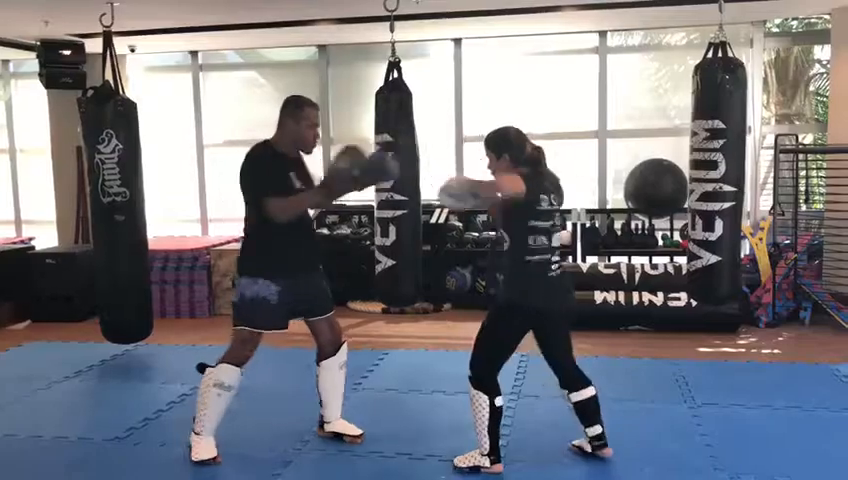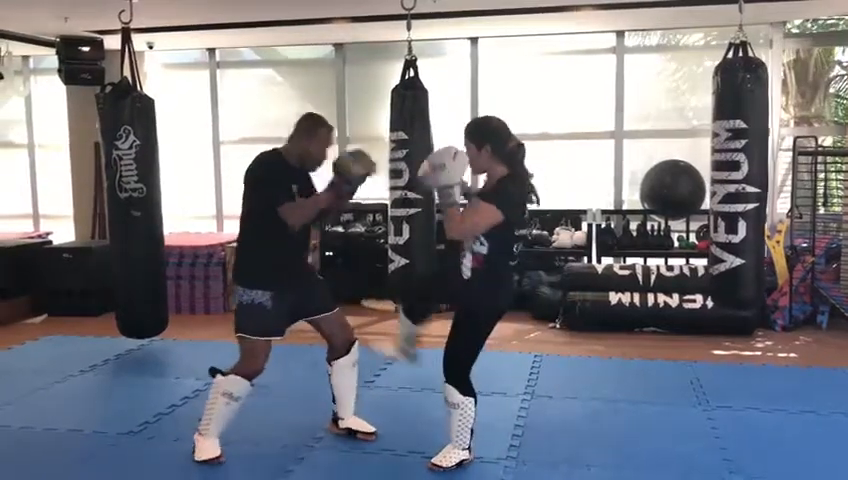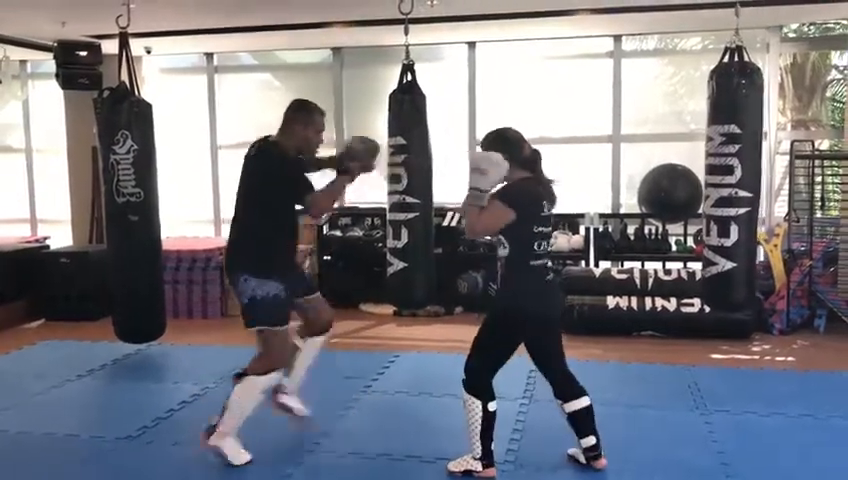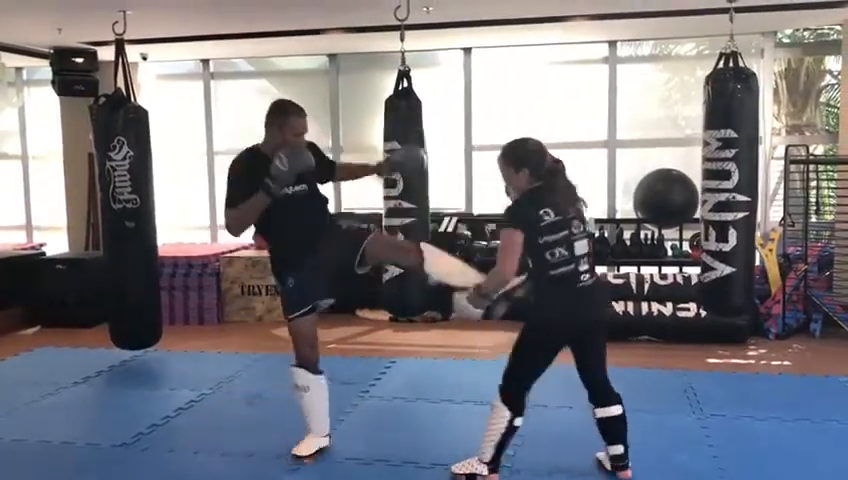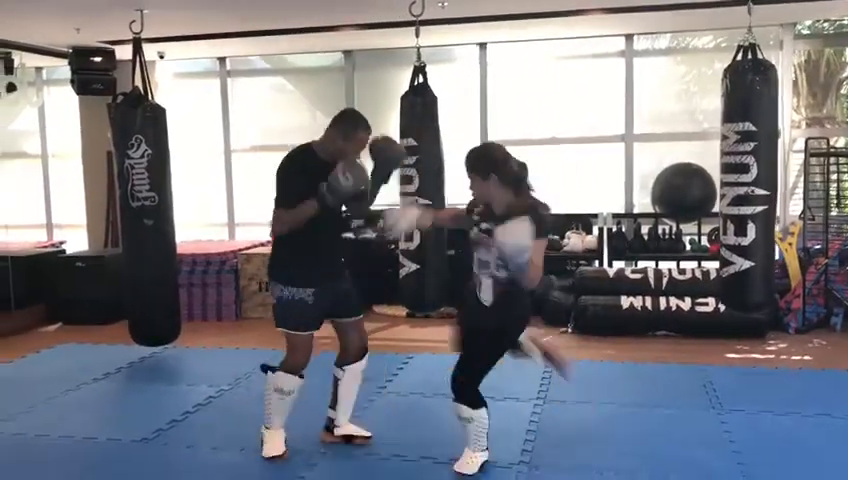
dt=1s
person 1, frame 1
left shoulder: (295, 160)
right shoulder: (260, 159)
left elbow: (310, 203)
right elbow: (279, 211)
left wrist: (328, 188)
right wrist: (324, 190)
left hip: (304, 267)
right hip: (264, 273)
left knee: (332, 340)
right knee: (240, 353)
left ankle: (330, 420)
right ankle: (201, 436)
person 1, frame 2
left shoulder: (299, 172)
right shoulder: (266, 168)
left elbow: (312, 214)
right elbow: (294, 218)
left wrist: (343, 189)
right wrist: (338, 186)
left hip: (297, 272)
right hip: (260, 281)
left knee: (344, 339)
right knee: (251, 364)
left ankle: (344, 419)
right ankle: (206, 436)
person 1, frame 3
left shoulder: (282, 153)
right shoulder: (271, 160)
left elbow: (313, 168)
right elbow: (318, 206)
left wrist: (346, 159)
right wrist: (349, 173)
left hip: (275, 261)
right hip: (255, 269)
left knee: (322, 319)
right knee: (274, 353)
left ankle: (284, 391)
right ankle: (222, 434)
person 1, frame 4
left shoulder: (307, 151)
right shoulder: (246, 165)
left elbow: (333, 170)
right elbow: (233, 225)
left wrist: (381, 168)
right wrist: (271, 186)
left hip: (331, 238)
right hip: (294, 263)
left knee: (403, 251)
right knee: (305, 352)
right ankle: (318, 433)
person 1, frame 5
left shoulder: (338, 164)
right shoulder: (297, 165)
left elbow: (357, 205)
right elbow: (281, 224)
right wrist: (324, 194)
left hip: (330, 269)
right hip: (296, 275)
left knee: (355, 343)
right knee: (298, 357)
left ankle: (336, 424)
right ankle: (272, 428)
person 2, frame 1
left shoulder: (528, 184)
right shoulder: (549, 186)
left elbow: (499, 185)
left wrist: (464, 185)
right wrist: (486, 195)
left hip: (520, 298)
right hip: (555, 294)
left knee: (483, 373)
right knee: (565, 368)
left ankle: (490, 457)
right ankle: (598, 441)
person 2, frame 2
left shoulder: (506, 192)
right shoulder: (503, 183)
left elbow: (456, 230)
right elbow: (472, 215)
left wrist: (447, 189)
right wrist: (451, 187)
left hip: (487, 293)
right hip: (479, 284)
left knee: (455, 367)
left ankle: (460, 448)
person 2, frame 3
left shoulder: (516, 193)
right shoulder: (538, 189)
left elbow: (474, 228)
right elbow: (497, 224)
left wrist: (478, 189)
right wrist: (486, 189)
left hip: (517, 303)
right hip: (545, 299)
left knee: (476, 375)
right knee: (558, 374)
right ankle: (593, 451)
person 2, frame 4
left shoulder: (521, 210)
right shoulder: (566, 198)
left elbow: (505, 271)
left wrist: (478, 293)
left hip: (555, 311)
right hip: (593, 303)
left knee: (513, 386)
right knee: (598, 382)
person 2, frame 5
left shoulder: (531, 217)
right shoulder: (483, 206)
left elbow: (531, 280)
right elbow: (452, 217)
left wrist: (521, 258)
right wrist: (418, 217)
left hip: (503, 314)
right hip: (479, 301)
left knee: (463, 382)
right knee: (467, 344)
left ankle: (477, 450)
right ankle: (524, 343)
